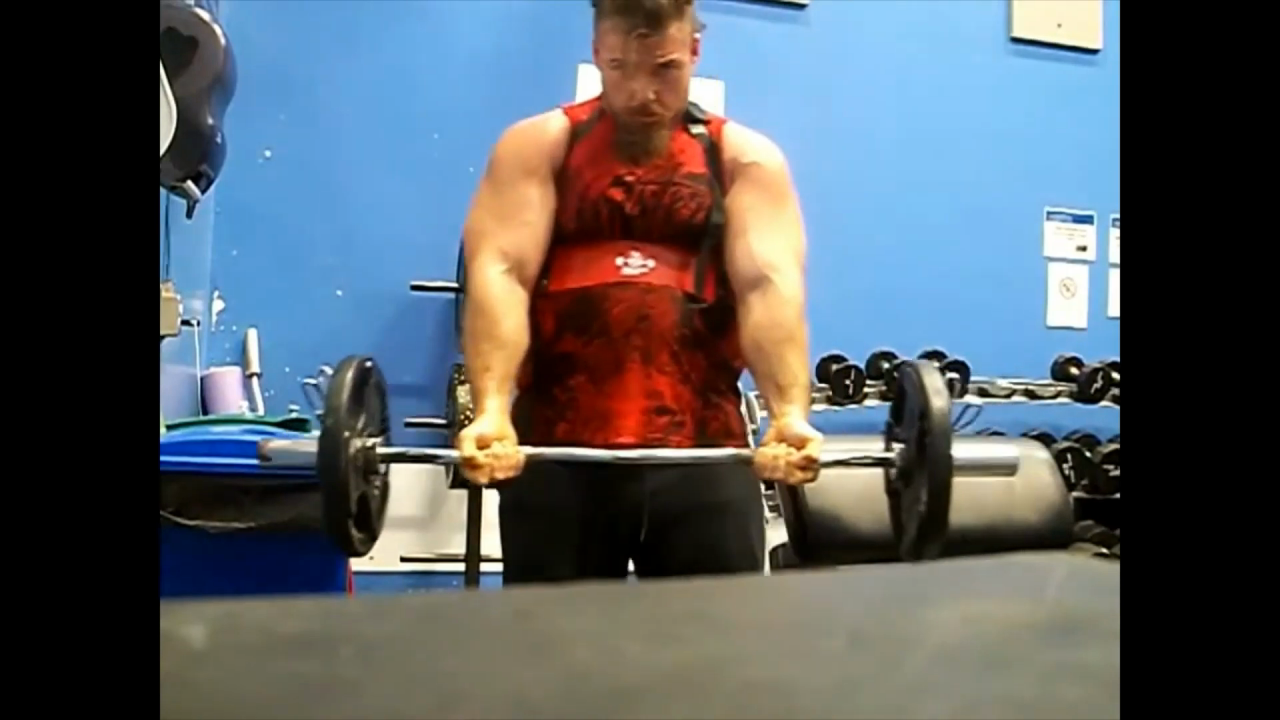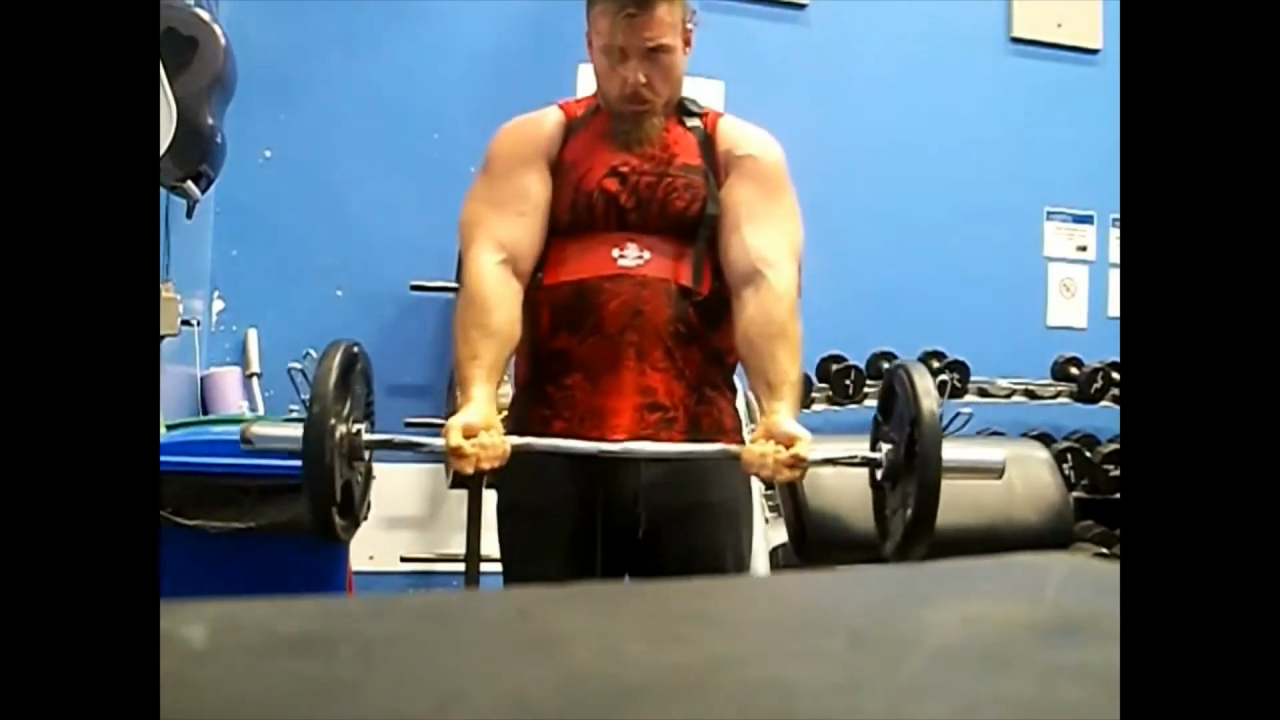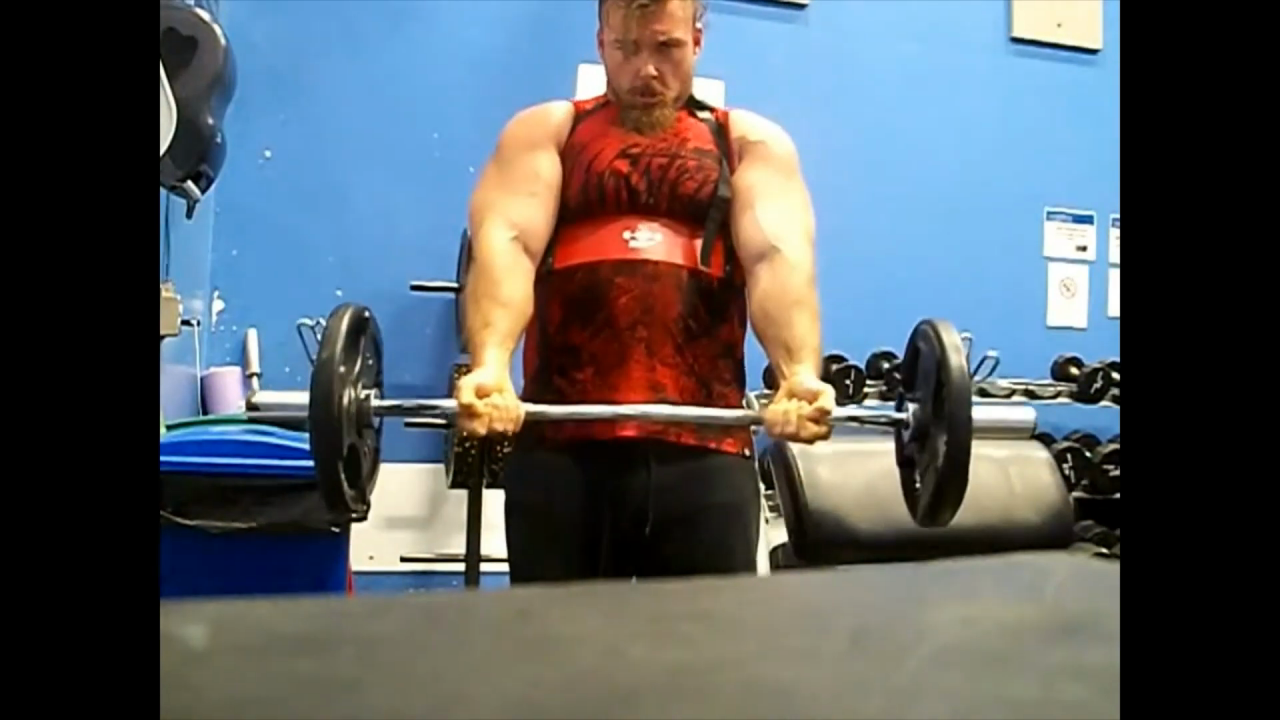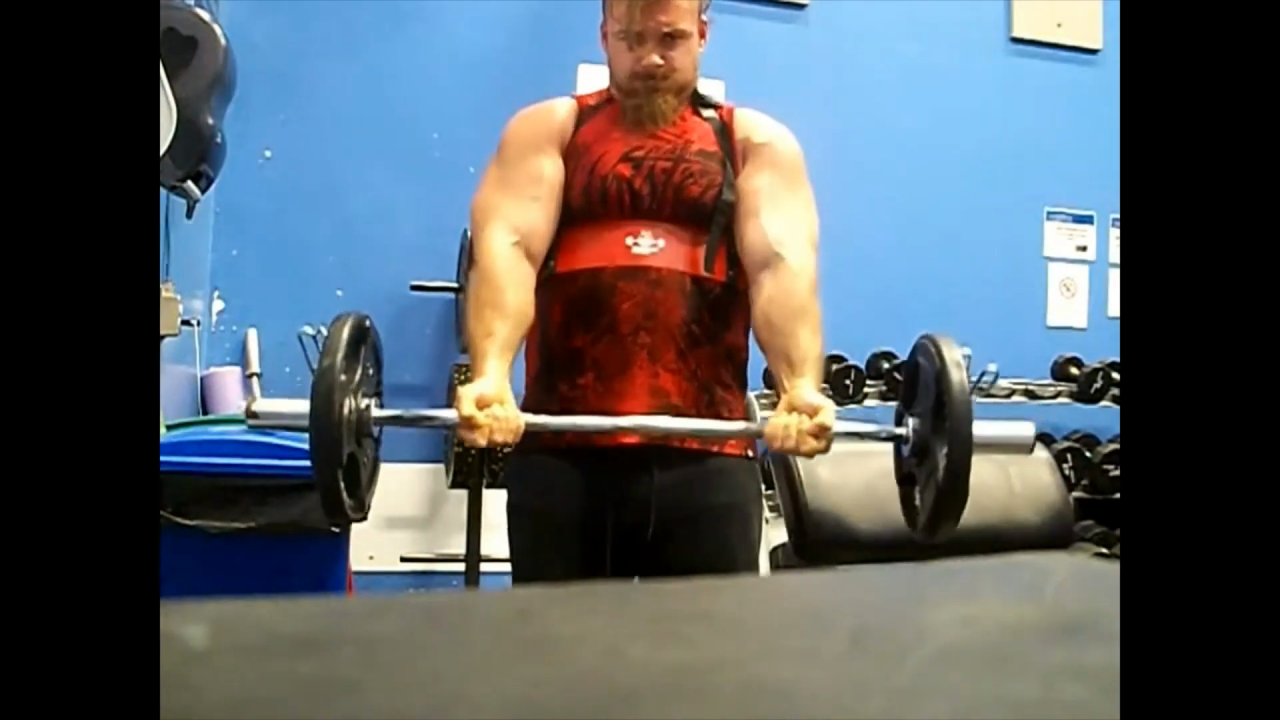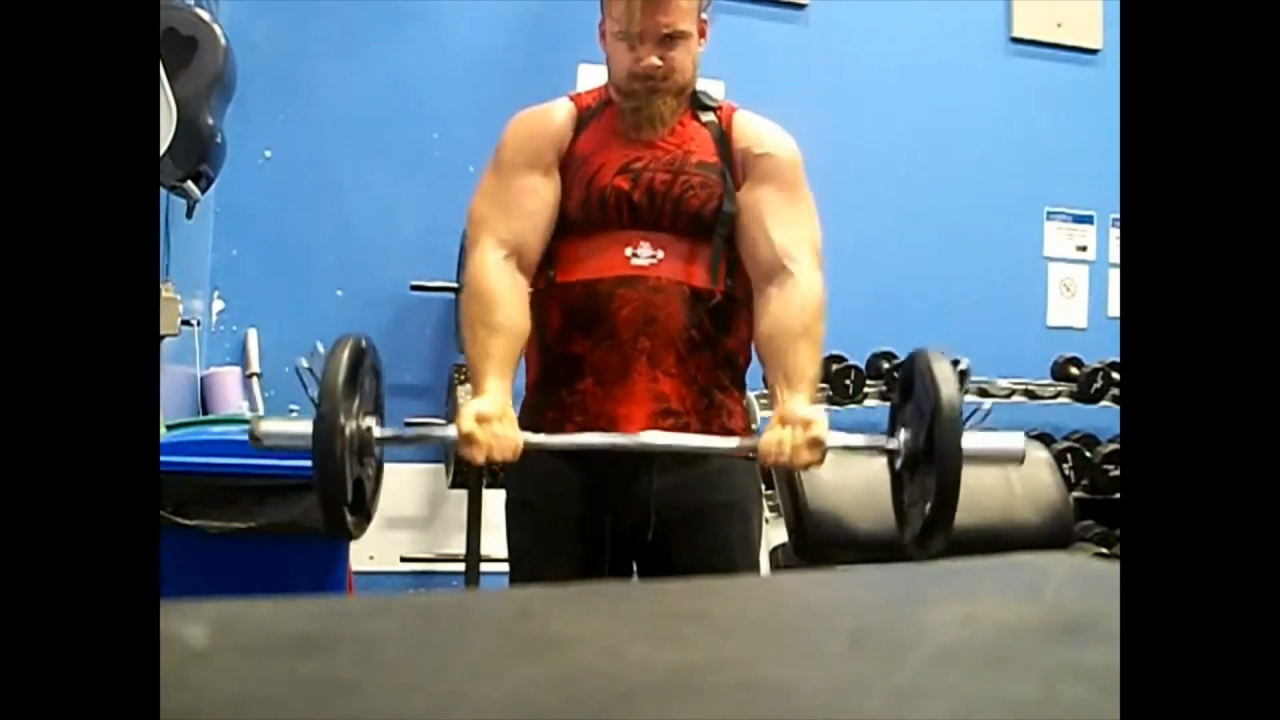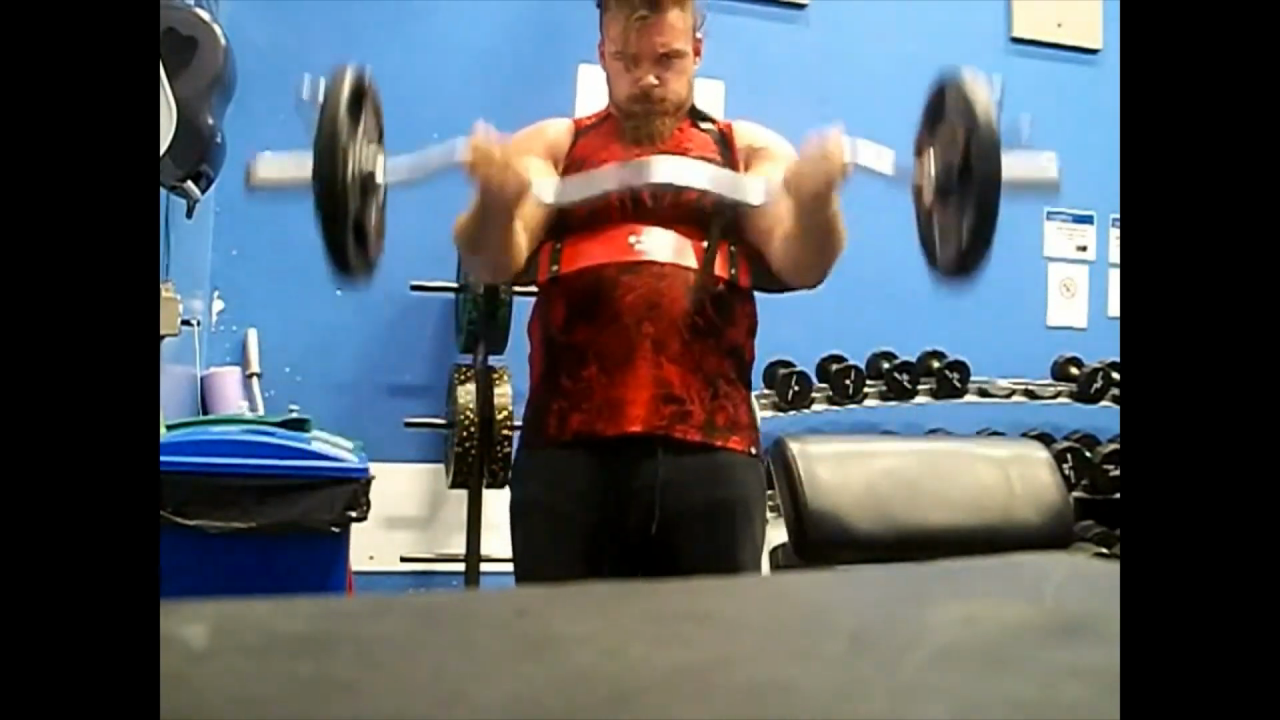
dt=0.4s
person 1, frame 1
left shoulder: (744, 157)
right shoulder: (538, 146)
left elbow: (769, 285)
right elbow: (500, 274)
left wrist: (789, 412)
right wrist: (492, 409)
left hip: (701, 452)
right hip: (556, 451)
person 1, frame 2
left shoulder: (741, 150)
right shoulder: (534, 141)
left elbow: (765, 280)
right elbow: (495, 265)
left wrist: (779, 411)
right wrist: (478, 398)
left hip: (695, 451)
right hip: (553, 447)
person 1, frame 3
left shoulder: (751, 141)
right shoulder: (544, 131)
left elbow: (778, 257)
right elbow: (505, 244)
left wrist: (800, 373)
right wrist: (489, 365)
left hip: (704, 447)
right hip: (562, 442)
person 1, frame 4
left shoulder: (756, 141)
right shoulder: (546, 129)
left elbow: (782, 264)
right elbow: (507, 250)
left wrist: (801, 388)
right wrist: (489, 375)
left hip: (706, 452)
right hip: (563, 447)
person 1, frame 5
left shoulder: (755, 145)
right shoulder: (545, 132)
left elbow: (787, 276)
right elbow: (498, 260)
left wrist: (795, 401)
right wrist: (492, 393)
left hip: (706, 449)
right hip: (562, 446)
person 1, frame 6
left shoulder: (749, 149)
right shoulder: (551, 146)
left elbow: (801, 260)
right elbow: (492, 253)
left wrist: (815, 198)
right wrist: (496, 196)
left hip: (710, 444)
right hip: (569, 443)
